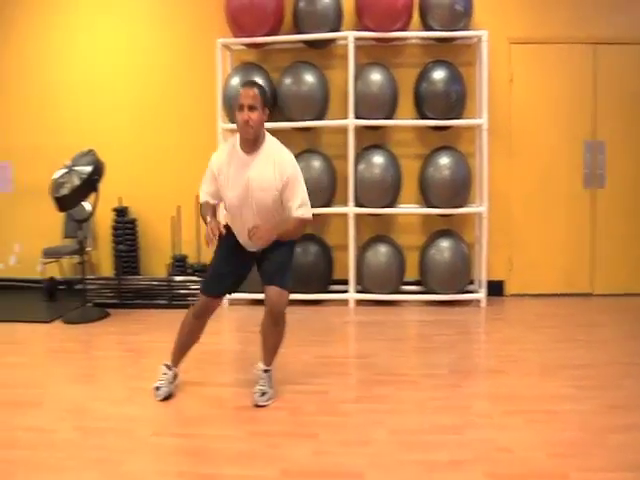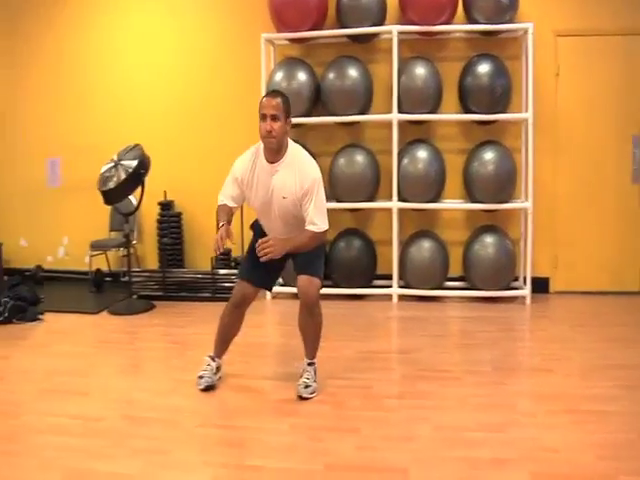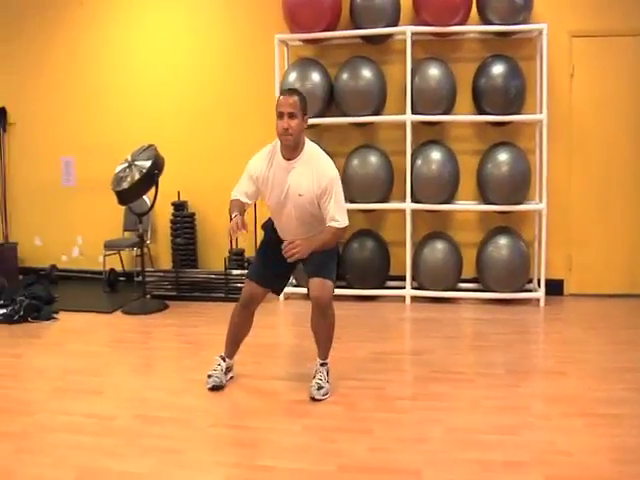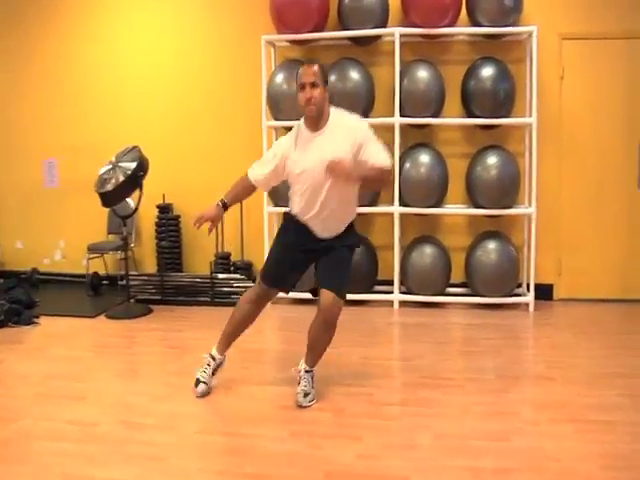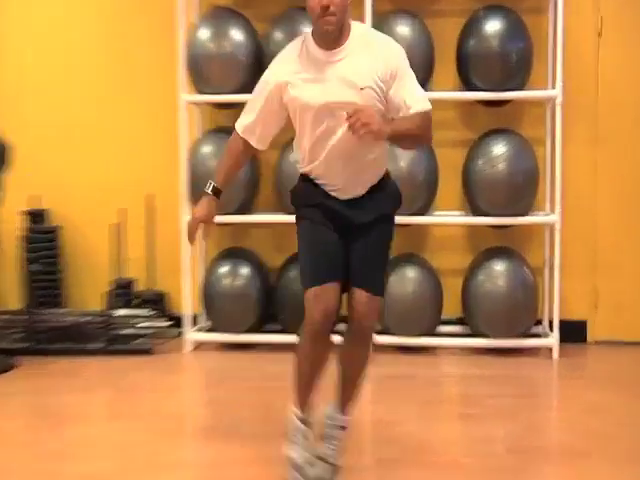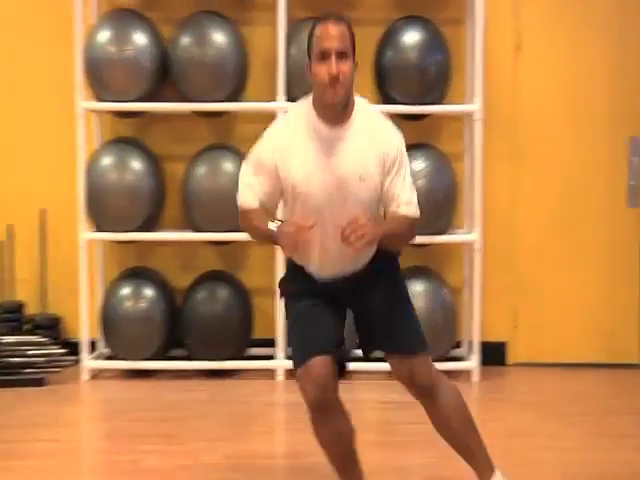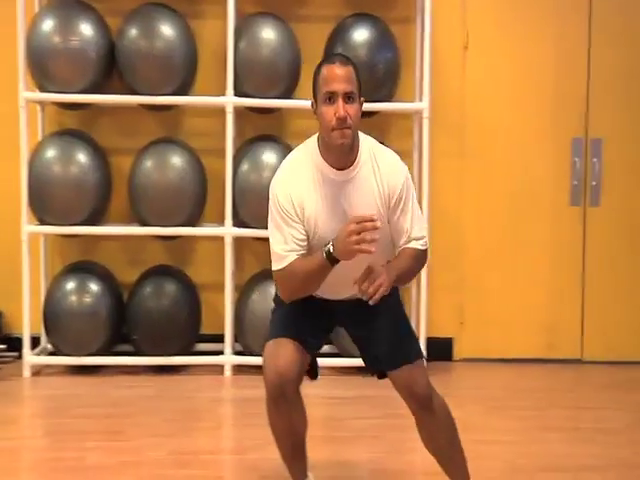
dt=0.2s
person 1, frame 1
left shoulder: (284, 162)
right shoulder: (222, 157)
left elbow: (302, 221)
right elbow: (207, 199)
left wrist: (275, 230)
right wrist: (210, 221)
left hip: (277, 242)
right hip: (235, 240)
left knee: (277, 304)
right knee: (203, 305)
left ankle: (266, 371)
right ankle: (171, 368)
person 1, frame 2
left shoulder: (306, 169)
right shoulder: (245, 163)
left elbow: (318, 233)
right elbow: (226, 201)
left wrist: (284, 246)
right wrist: (223, 224)
left hip: (304, 239)
right hip: (266, 235)
left knee: (309, 294)
right knee: (240, 297)
left ankle: (310, 366)
right ankle: (215, 361)
person 1, frame 3
left shoulder: (323, 168)
right shoulder: (262, 161)
left elbow: (338, 228)
right elbow: (240, 197)
left wrist: (309, 246)
right wrist: (236, 217)
left hip: (319, 240)
right hip: (280, 234)
left knee: (321, 296)
right knee: (249, 296)
left ankle: (322, 367)
right ankle: (225, 362)
person 1, frame 4
left shoulder: (354, 127)
right shoulder: (288, 141)
left elbow: (386, 174)
right elbow: (254, 179)
left wrist: (355, 174)
right wrist: (219, 206)
left hip: (340, 235)
right hip: (297, 229)
left knee: (330, 305)
right knee: (260, 294)
left ankle: (307, 372)
right ankle: (215, 358)
person 1, frame 5
left shoulder: (383, 53)
right shoulder: (284, 69)
left elbow: (423, 128)
right elbow: (247, 136)
left wrist: (385, 129)
right wrist: (210, 194)
left hip: (370, 198)
right hip: (317, 196)
left knee: (364, 317)
right knee: (322, 311)
person 1, frame 6
left shoulder: (382, 134)
right shoulder: (280, 139)
left elbow: (405, 225)
right elbow: (247, 208)
left wrist: (376, 231)
right wrist: (276, 230)
left hip: (372, 271)
right hip: (309, 280)
left knee: (422, 378)
right knee: (317, 388)
person 1, frame 7
left shoulder: (390, 170)
right shoulder: (290, 179)
left elbow: (415, 247)
right elbow: (287, 287)
left wrist: (389, 272)
right wrist: (337, 252)
left hip: (372, 292)
right hip: (306, 292)
left knee: (418, 390)
right knee: (279, 375)
